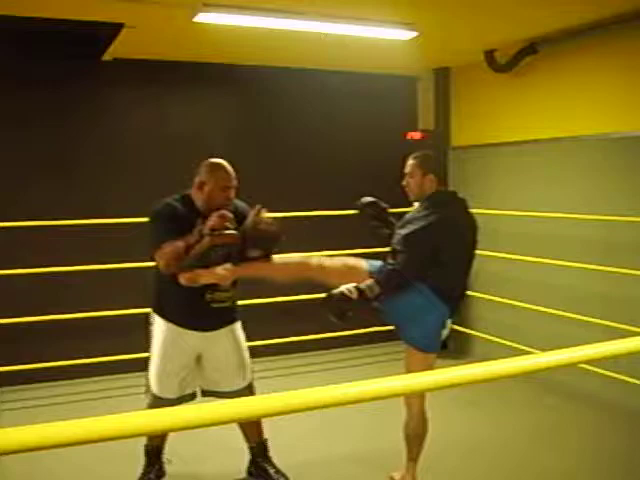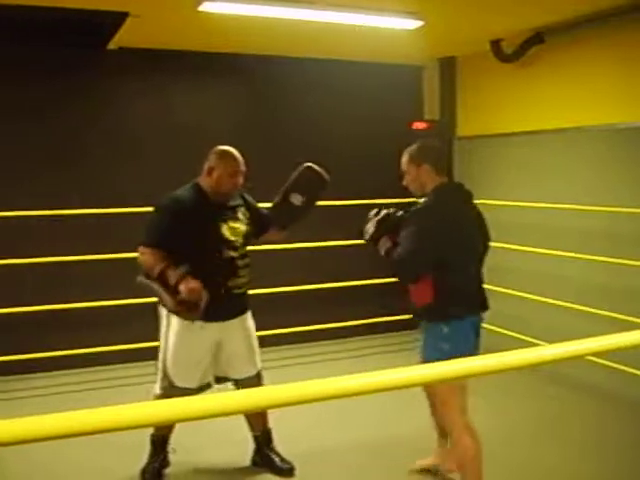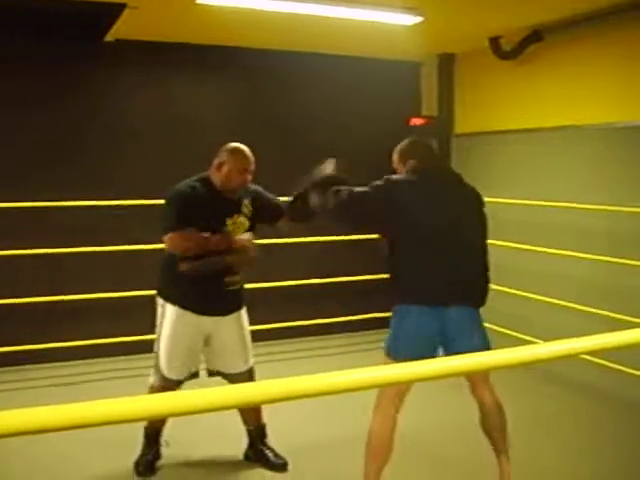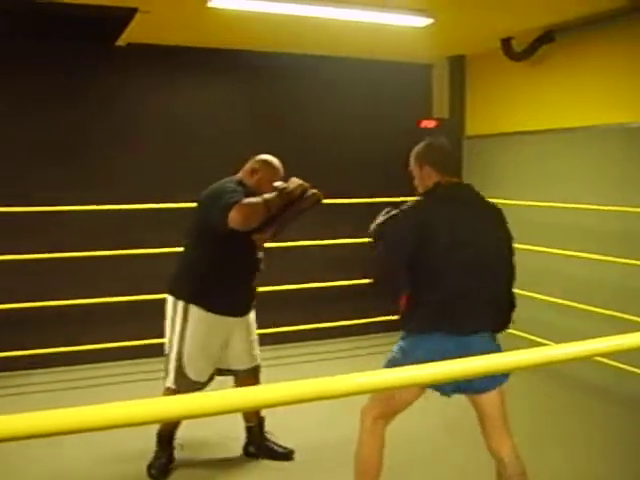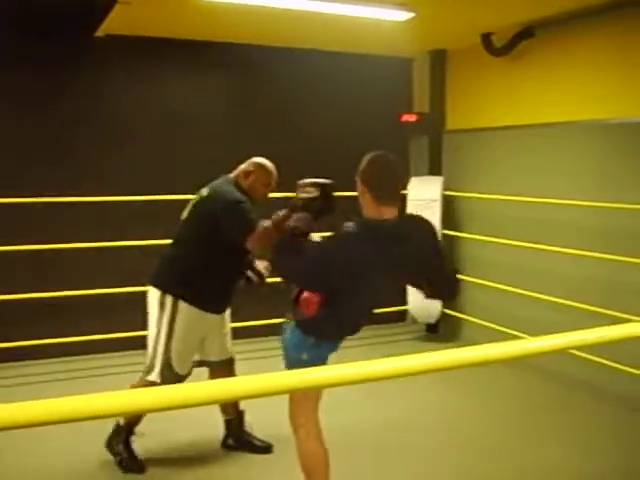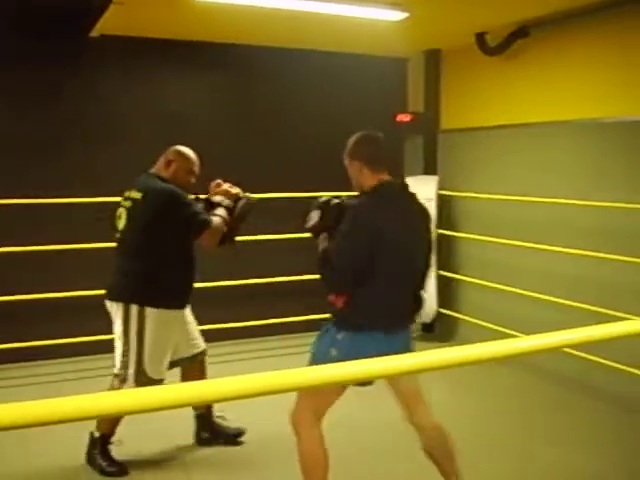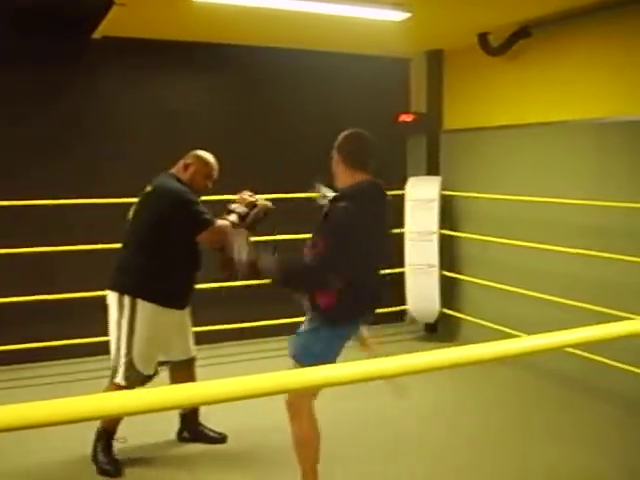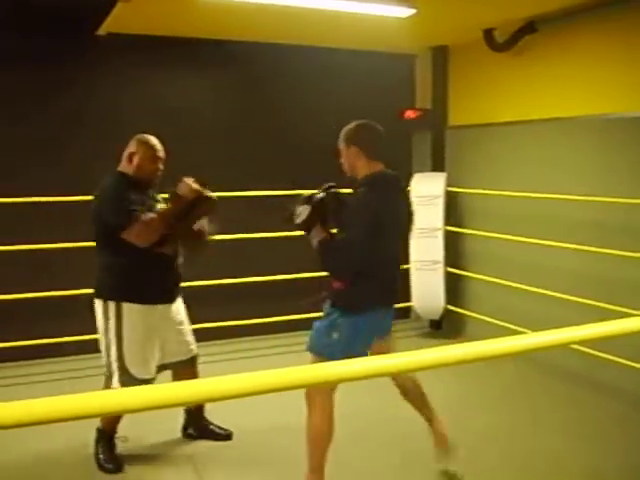
dt=0.5s
person 1, frame 1
left shoulder: (433, 213)
right shoulder: (461, 216)
left elbow: (409, 263)
left wrist: (365, 291)
right wrist: (387, 222)
left hip: (415, 295)
right hip: (437, 310)
left knee: (312, 265)
right knee: (415, 399)
left ankle: (230, 271)
person 1, frame 2
left shoulder: (431, 212)
right shoulder: (462, 207)
left elbow: (407, 268)
left wrist: (383, 238)
right wrist: (402, 232)
left hip: (448, 322)
right hip: (462, 314)
left knee: (454, 418)
right knee: (435, 388)
person 1, frame 3
left shoulder: (399, 191)
right shoulder: (469, 196)
left elbow: (345, 204)
left wrist: (314, 195)
left hip: (416, 310)
right hip: (463, 309)
left knee: (387, 405)
right knee: (484, 393)
person 1, frame 4
left shoulder: (414, 215)
right shoulder: (491, 215)
left elbow: (389, 276)
right elbow: (503, 274)
left wrist: (383, 240)
left hip: (429, 337)
right hip: (479, 337)
left knee: (373, 418)
right knee: (500, 440)
person 1, frame 5
left shoulder: (348, 243)
right shoulder: (421, 234)
left elbow: (289, 264)
right elbow: (446, 287)
left wrist: (297, 223)
left hip: (317, 327)
right hip: (347, 314)
left knee: (303, 420)
person 1, frame 6
left shoulder: (364, 214)
right shoulder: (417, 210)
left elbow: (338, 280)
left wrist: (324, 235)
left hip: (354, 330)
right hip: (397, 328)
left knee: (304, 418)
right knee: (421, 416)
person 1, frame 7
left shoulder: (348, 214)
right shoulder: (371, 197)
left elbow: (312, 272)
left wrist: (265, 265)
left hip: (334, 318)
right hip: (353, 305)
left knee: (298, 404)
person 1, frame 8
left shoulder: (367, 200)
right shoulder: (393, 193)
left elbow: (343, 264)
left wrist: (315, 231)
right wrist: (341, 215)
left hip: (353, 310)
right hip: (379, 303)
left knee: (318, 396)
right knee: (395, 368)
right ankle: (438, 433)
person 2, frame 1
left shoulder: (239, 212)
right shoulder: (169, 211)
left elbow: (259, 262)
right elbow: (166, 261)
left wrist: (260, 236)
right wrist: (202, 233)
left hip: (223, 322)
right hip: (175, 323)
left knee: (242, 390)
right knee: (163, 396)
person 2, frame 2
left shoulder: (241, 202)
right shoulder: (179, 205)
left elbow: (270, 232)
right elbow: (147, 254)
right wrist: (179, 280)
left hip: (235, 312)
right hip: (192, 314)
left knee: (251, 379)
right knee: (174, 387)
left ankle: (264, 449)
right ankle: (157, 453)
person 2, frame 3
left shoulder: (249, 195)
right shoulder: (187, 195)
left elbow: (283, 216)
right elbow: (176, 242)
right wrist: (228, 241)
left hip: (230, 305)
right hip: (184, 305)
left knee: (242, 374)
right knee: (167, 378)
left ankle: (257, 443)
right ankle: (151, 445)
person 2, frame 4
left shoulder: (250, 200)
right shoulder: (224, 193)
right elbow: (242, 219)
right wrist: (284, 195)
left hip: (237, 305)
right hip: (198, 304)
left knee: (248, 370)
right knee: (184, 380)
left ankle: (255, 439)
right ankle: (164, 447)
person 2, frame 5
left shoulder: (222, 196)
right shoulder: (227, 200)
right elbow: (257, 240)
left wrist: (252, 265)
right wrist: (290, 218)
left hip: (208, 300)
right hip: (179, 298)
left knee: (223, 364)
right knee: (162, 373)
left ankle: (235, 431)
right ankle: (121, 436)
person 2, frame 6
left shoulder: (144, 190)
right shoulder: (166, 196)
left elbow: (189, 224)
right elbow: (210, 236)
left wrist: (212, 202)
right wrist: (224, 205)
left hip: (166, 300)
right hip: (141, 303)
left knee: (194, 357)
right knee: (132, 379)
left ankle: (207, 426)
right ankle: (97, 446)
person 2, frame 7
left shoulder: (167, 192)
right shoulder: (174, 196)
left elbow: (203, 233)
right elbow: (215, 237)
left wrist: (237, 213)
right wrist: (239, 210)
left hip: (168, 297)
right hip: (138, 297)
left knee: (183, 361)
right knee: (129, 375)
left ankle: (190, 425)
right ankle: (103, 443)
person 2, frame 8
left shoulder: (143, 191)
right shoulder: (115, 193)
right elbow: (143, 236)
left wrist: (189, 233)
right wrist: (179, 203)
left hip: (164, 297)
right hip: (125, 301)
left knee: (185, 358)
right knee: (125, 377)
left ankle: (195, 421)
right ankle: (104, 440)
